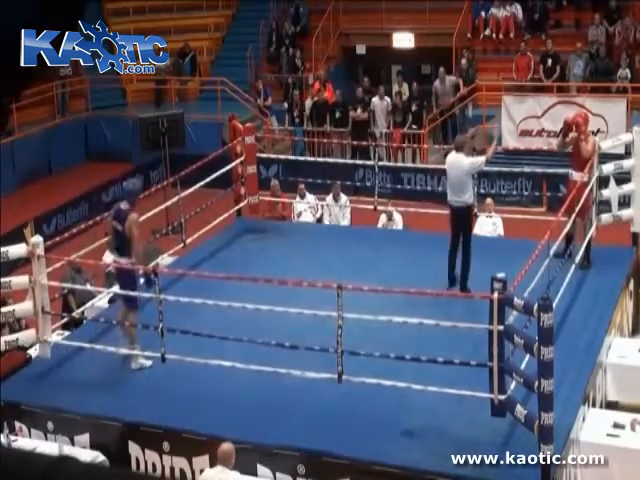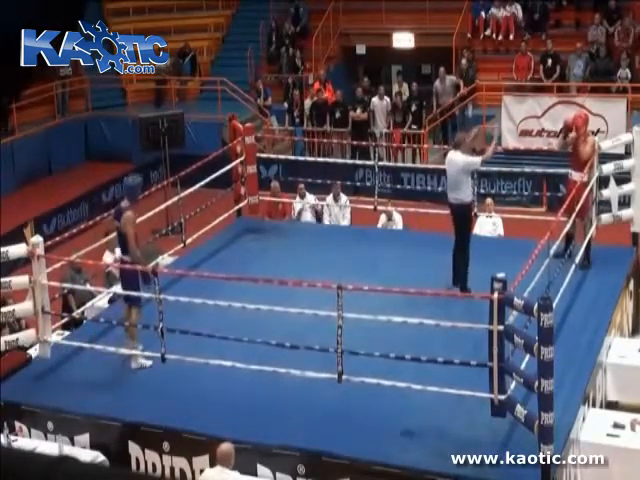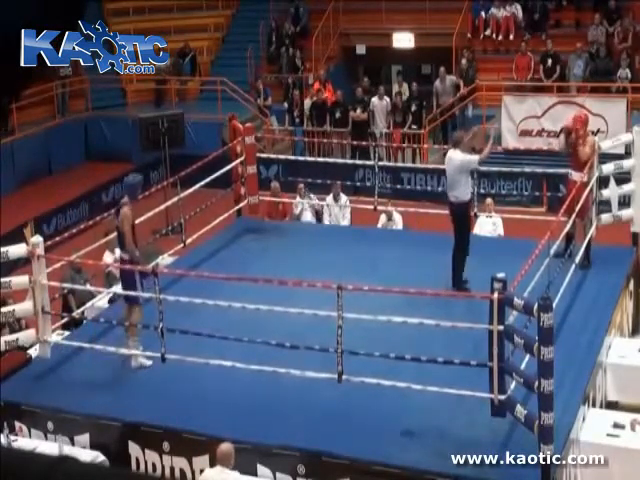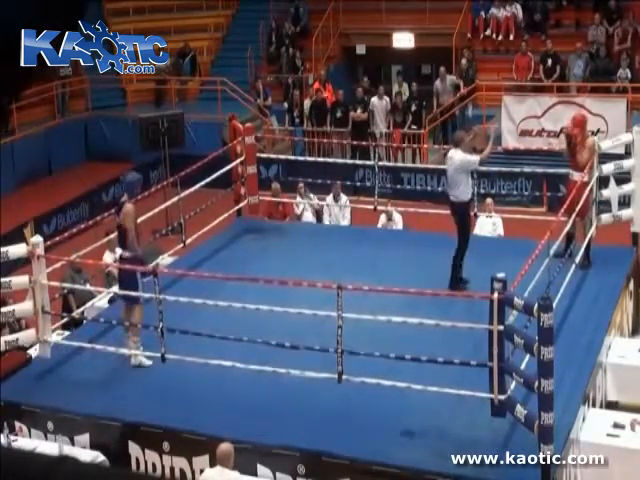
dt=0.3s
person 1, frame 1
left shoulder: (115, 210)
right shoulder: (132, 217)
right elbow: (137, 248)
left hip: (117, 263)
right hip: (129, 265)
left knee: (126, 305)
right knee: (132, 310)
left ankle: (127, 345)
right ankle: (135, 357)
person 1, frame 2
left shoulder: (118, 209)
right shoulder: (128, 214)
right elbow: (132, 246)
left hip: (123, 261)
right hip: (132, 263)
left knee: (129, 305)
right knee: (135, 308)
left ankle: (131, 344)
right ankle: (135, 357)
person 1, frame 3
left shoulder: (122, 206)
right shoulder: (127, 210)
right elbow: (129, 242)
right wrist: (140, 263)
left hip: (124, 260)
right hip: (129, 261)
left knee: (130, 304)
right knee: (137, 305)
left ankle: (131, 345)
right ankle: (135, 354)
person 1, frame 4
left shoulder: (122, 204)
right shoulder: (129, 207)
right elbow: (132, 238)
right wrist: (141, 259)
left hip: (123, 258)
right hip: (131, 259)
left knee: (128, 303)
right knee: (138, 304)
left ankle: (130, 344)
right ankle: (135, 353)
person 2, frame 1
left shoulder: (449, 158)
right shoulder: (468, 163)
left elbow: (459, 148)
right elbow: (488, 156)
left wrist: (468, 136)
right wrist: (495, 139)
left hip: (453, 207)
right hip: (465, 209)
left knee: (453, 244)
right knee: (466, 248)
left ankle: (452, 280)
right ankle: (463, 286)
person 2, frame 2
left shoulder: (450, 156)
right shoulder: (465, 161)
left elbow: (460, 147)
right elbow: (486, 157)
left wrist: (472, 136)
right wrist: (495, 139)
left hip: (453, 204)
right hip: (464, 206)
left knee: (458, 243)
right knee: (464, 246)
left ankle: (456, 278)
right ankle: (462, 285)
person 2, frame 3
left shoulder: (450, 154)
right shoulder: (462, 159)
left elbow: (462, 146)
right elbow: (483, 156)
left wrist: (472, 135)
right wrist: (491, 138)
left hip: (454, 203)
right hip: (462, 205)
left knee: (459, 242)
right knee: (464, 244)
left ankle: (457, 278)
right ankle: (457, 282)
person 2, frame 4
left shoulder: (452, 153)
right shoulder: (462, 159)
left elbow: (463, 147)
right elbow: (483, 156)
left wrist: (472, 136)
right wrist: (492, 138)
left hip: (455, 202)
right hip: (461, 204)
left knee: (462, 241)
right knee: (463, 243)
left ankle: (457, 276)
right ankle: (454, 282)
person 3, frame 1
left shoulder: (590, 139)
right shoulder: (574, 137)
left elbow: (586, 154)
right elbow: (560, 147)
left wrist: (582, 135)
right wrist: (565, 132)
left hip: (584, 181)
right hip: (573, 179)
left knee: (584, 219)
right knee: (571, 216)
left ankle: (587, 257)
right ankle: (567, 249)
person 3, frame 2
left shoulder: (590, 140)
right shoulder: (574, 137)
left elbow: (584, 156)
right elbow: (561, 147)
left wrist: (581, 137)
right wrist: (565, 133)
left hip: (584, 181)
right hip: (573, 179)
left knee: (584, 219)
right knee: (570, 215)
left ankle: (587, 257)
right ankle: (567, 249)
person 3, frame 3
left shoulder: (590, 140)
right shoulder: (574, 137)
left elbow: (583, 157)
right elbow: (565, 152)
left wrist: (579, 139)
right wrist: (567, 138)
left hip: (584, 181)
right hip: (572, 179)
left knee: (584, 219)
right knee: (571, 216)
left ankle: (587, 257)
right ankle: (567, 249)
person 3, frame 4
left shoulder: (590, 141)
right shoulder: (575, 139)
left elbow: (582, 162)
left wrist: (578, 144)
right wrist: (569, 142)
left hip: (584, 181)
right hip: (573, 179)
left knee: (584, 219)
right knee: (571, 216)
left ankle: (586, 257)
right ankle: (567, 249)
